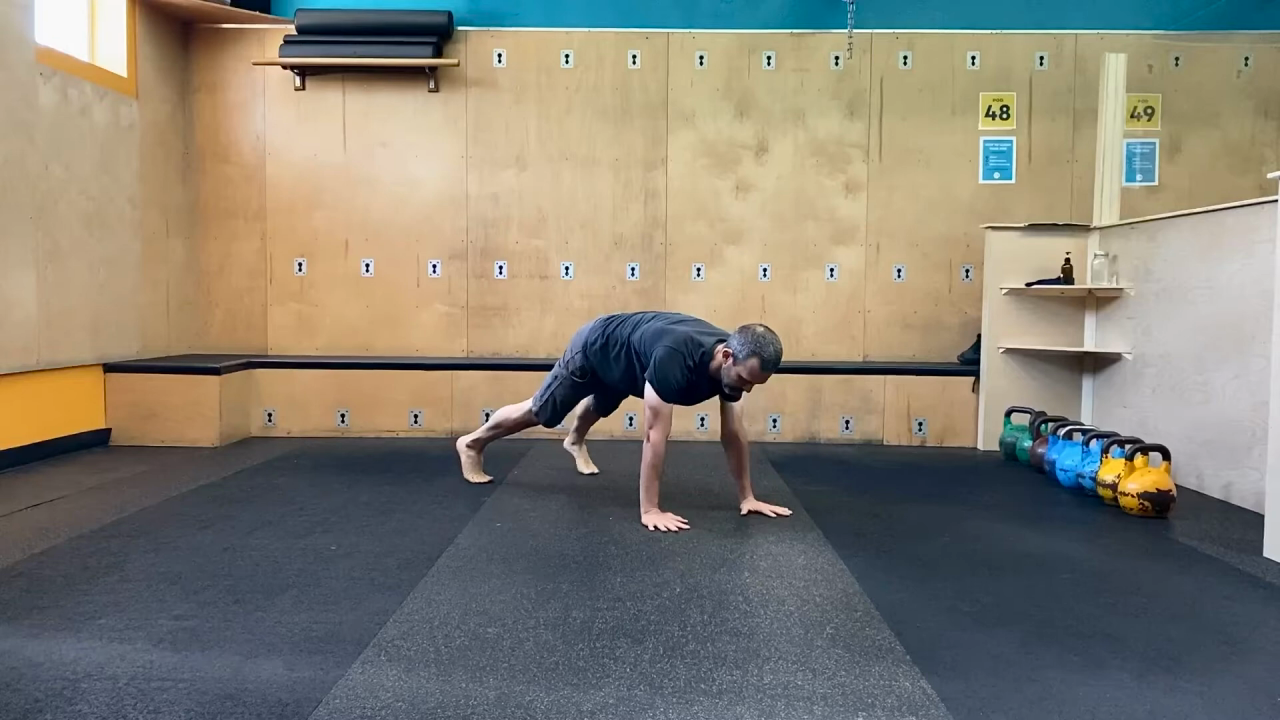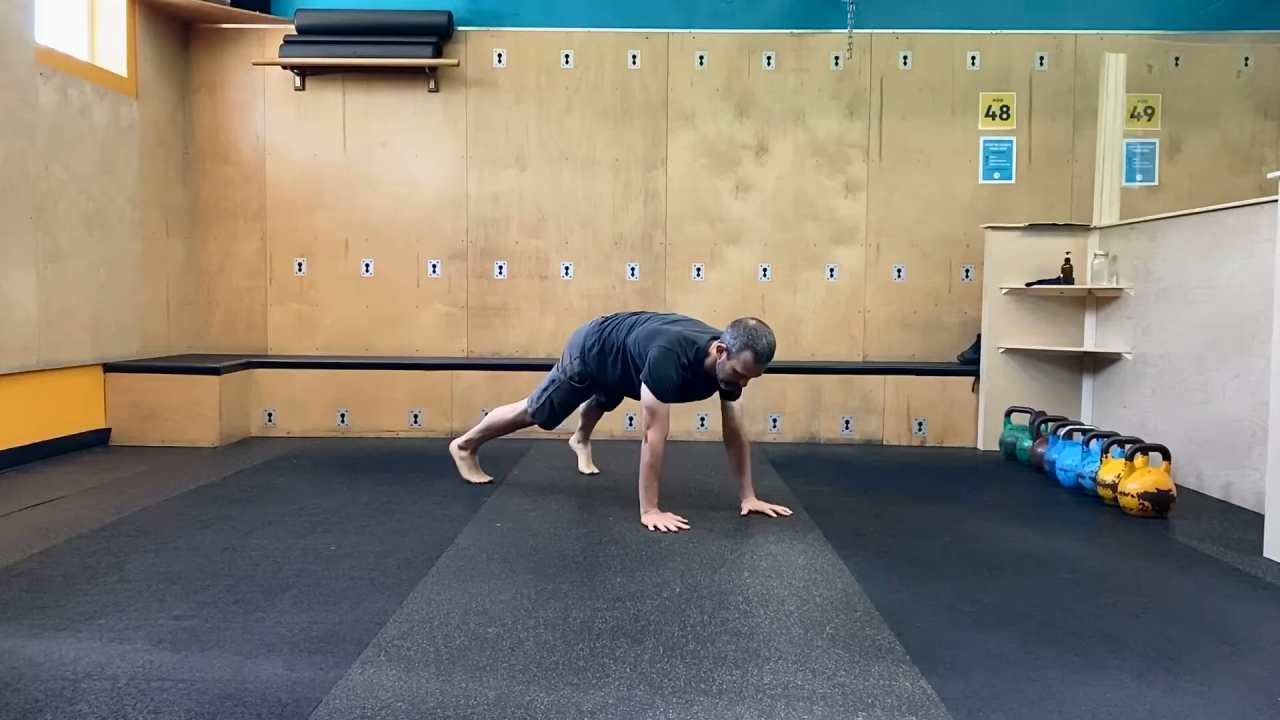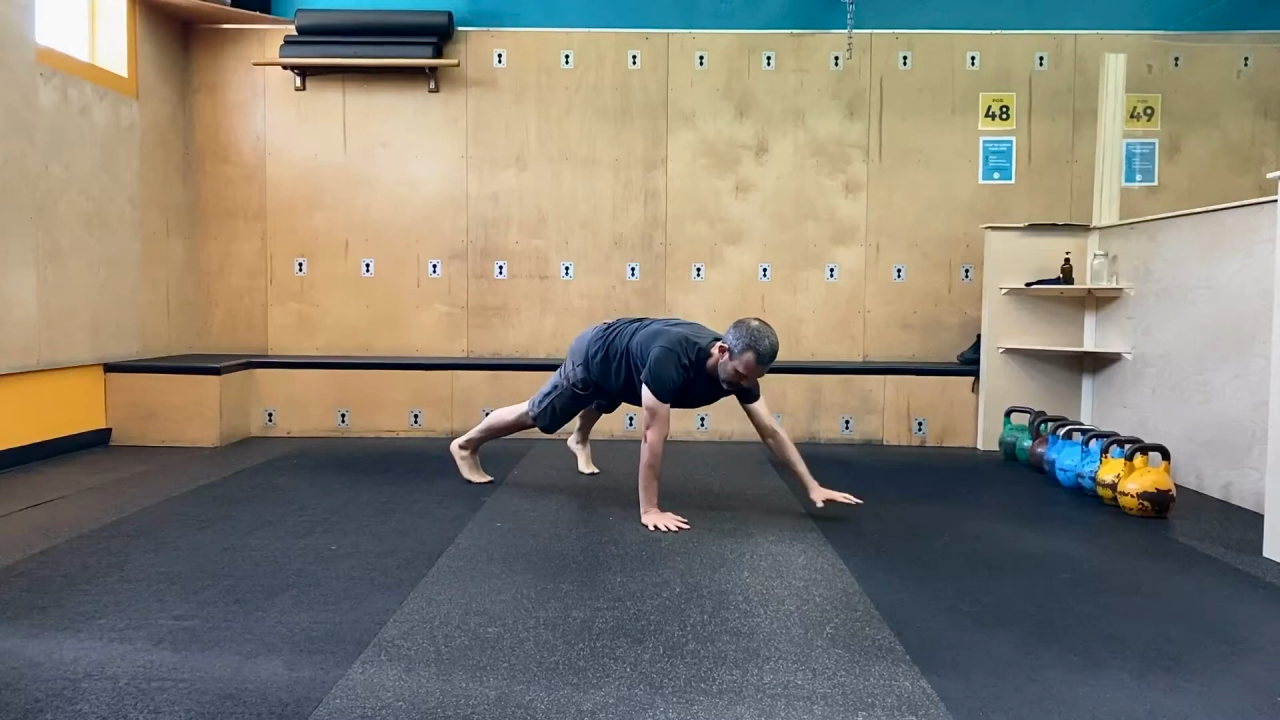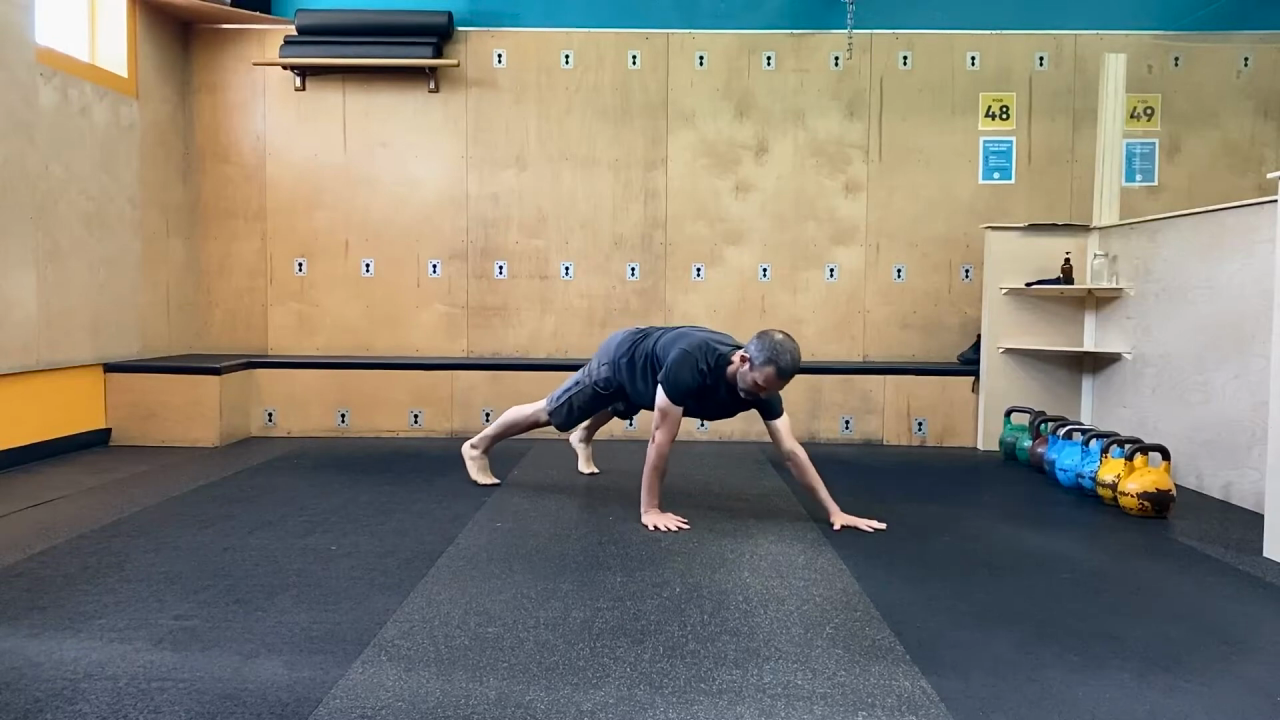
dt=0.3s
person 1, frame 1
left shoulder: (735, 361)
right shoulder: (675, 357)
left elbow: (734, 434)
right elbow: (656, 435)
left wrist: (747, 497)
right wrist: (649, 510)
left hip: (621, 358)
right hip: (594, 347)
left knee: (601, 406)
right knee: (539, 412)
left ankle: (576, 440)
right ankle: (472, 444)
person 1, frame 2
left shoulder: (731, 361)
right shoulder: (670, 356)
left elbow: (734, 432)
right elbow: (654, 434)
left wrist: (747, 496)
right wrist: (649, 510)
left hip: (619, 356)
right hip: (591, 349)
left knee: (602, 401)
right knee: (533, 413)
left ankle: (581, 440)
right ankle: (466, 446)
person 1, frame 3
left shoulder: (739, 368)
right shoulder: (673, 359)
left elbow: (770, 430)
right elbow: (654, 436)
left wrist: (813, 486)
right wrist: (650, 511)
left hip: (621, 365)
right hip: (594, 354)
left knee: (601, 402)
right knee: (534, 415)
left ankle: (579, 440)
right ankle: (466, 446)
person 1, frame 4
left shoulder: (762, 379)
right shoulder: (690, 362)
left elbow: (790, 449)
right elbow: (662, 439)
left wrist: (835, 510)
right wrist: (650, 510)
left hip: (640, 376)
right hip: (620, 358)
left knee: (617, 407)
right knee: (549, 413)
left ankle: (583, 439)
right ankle: (477, 446)
